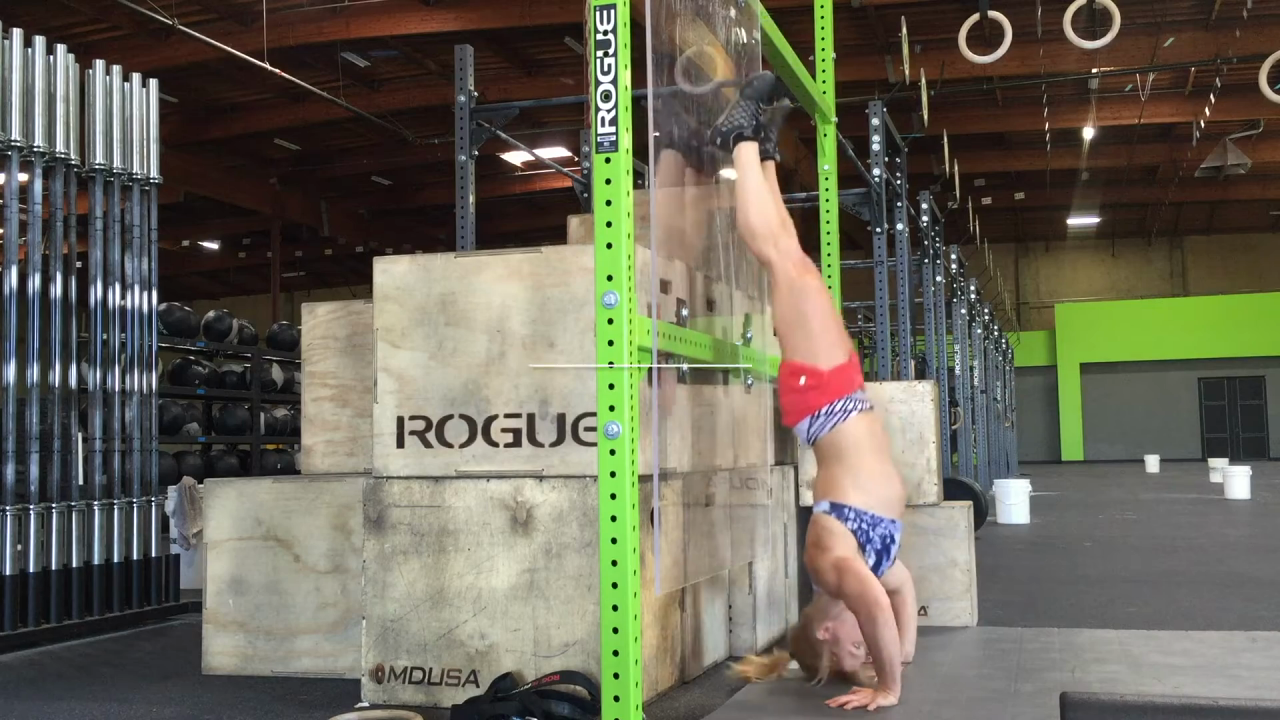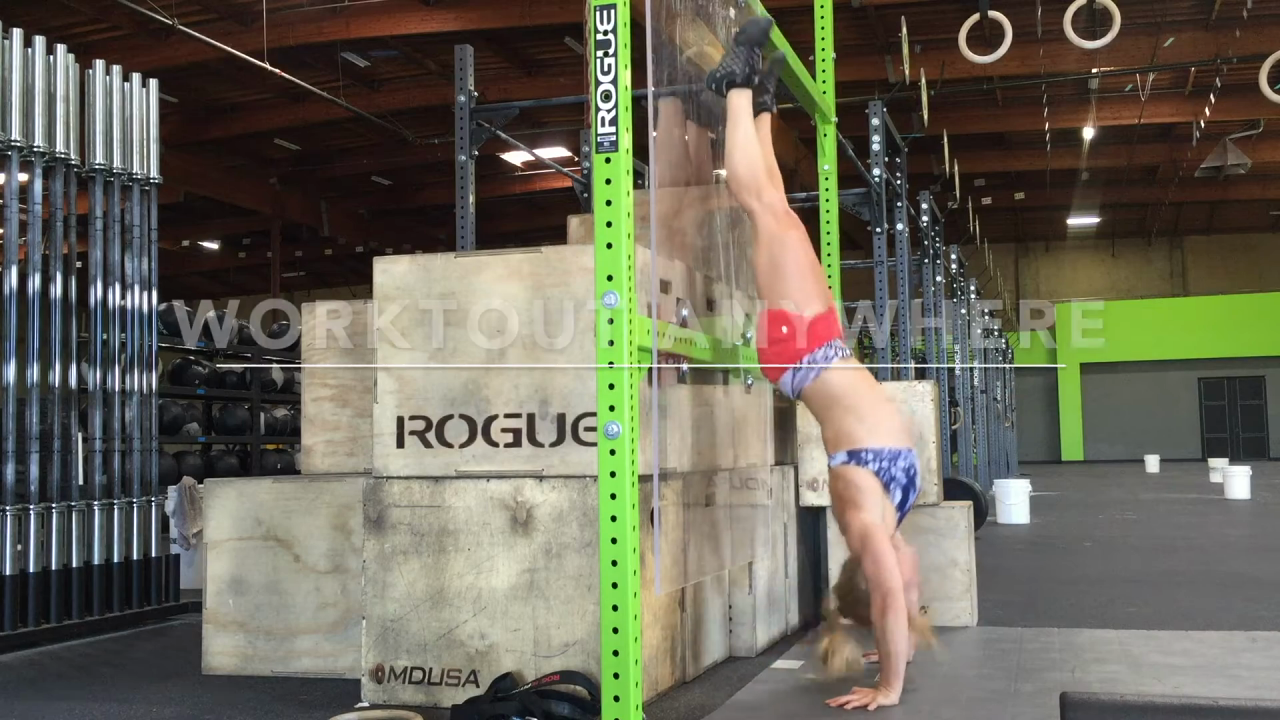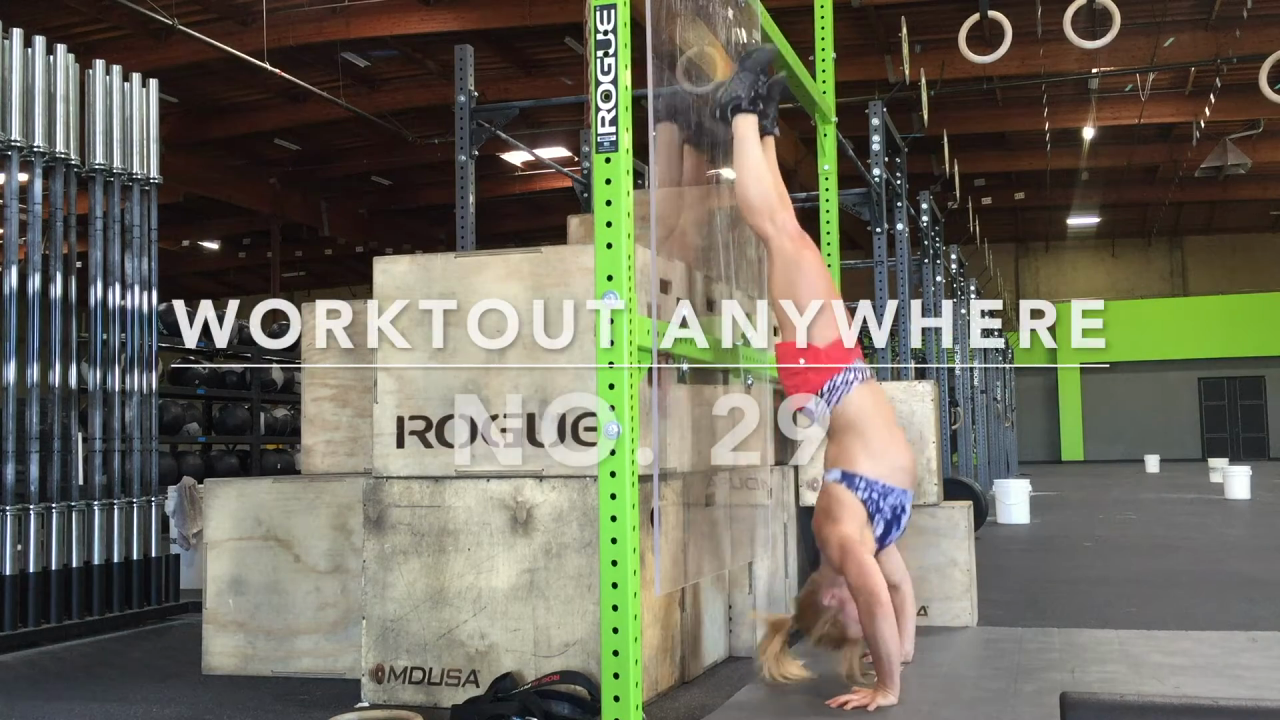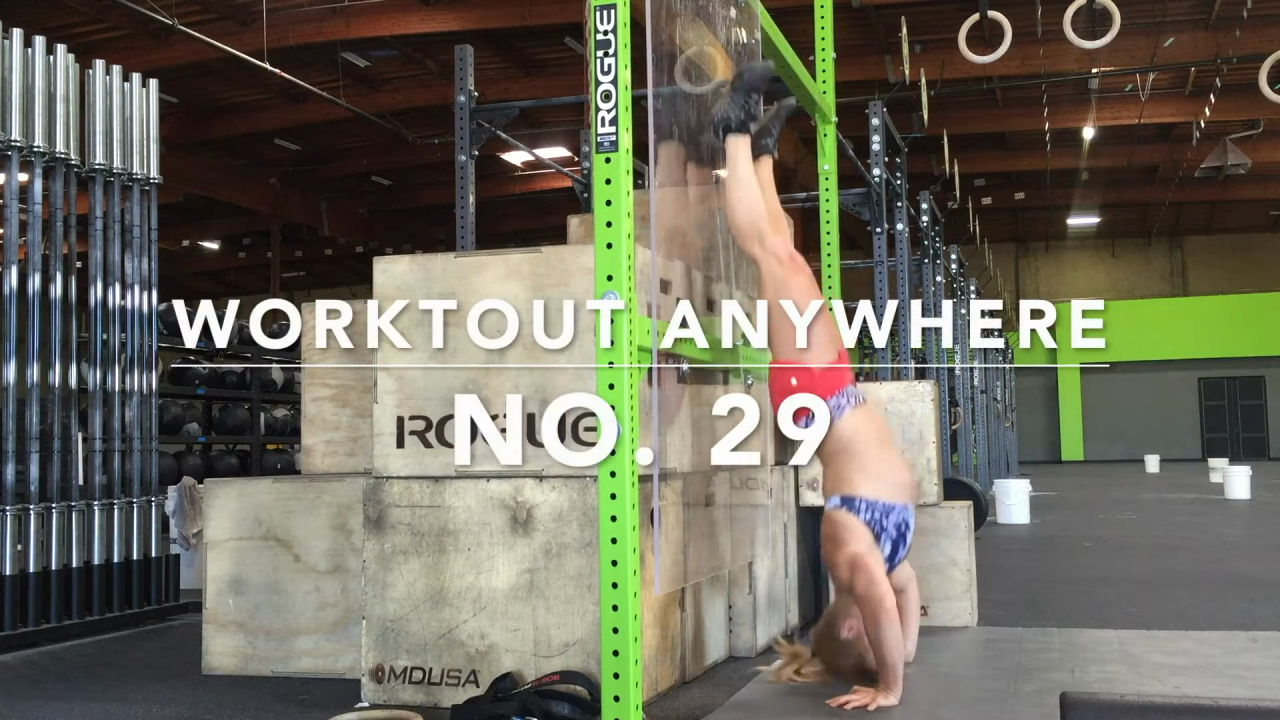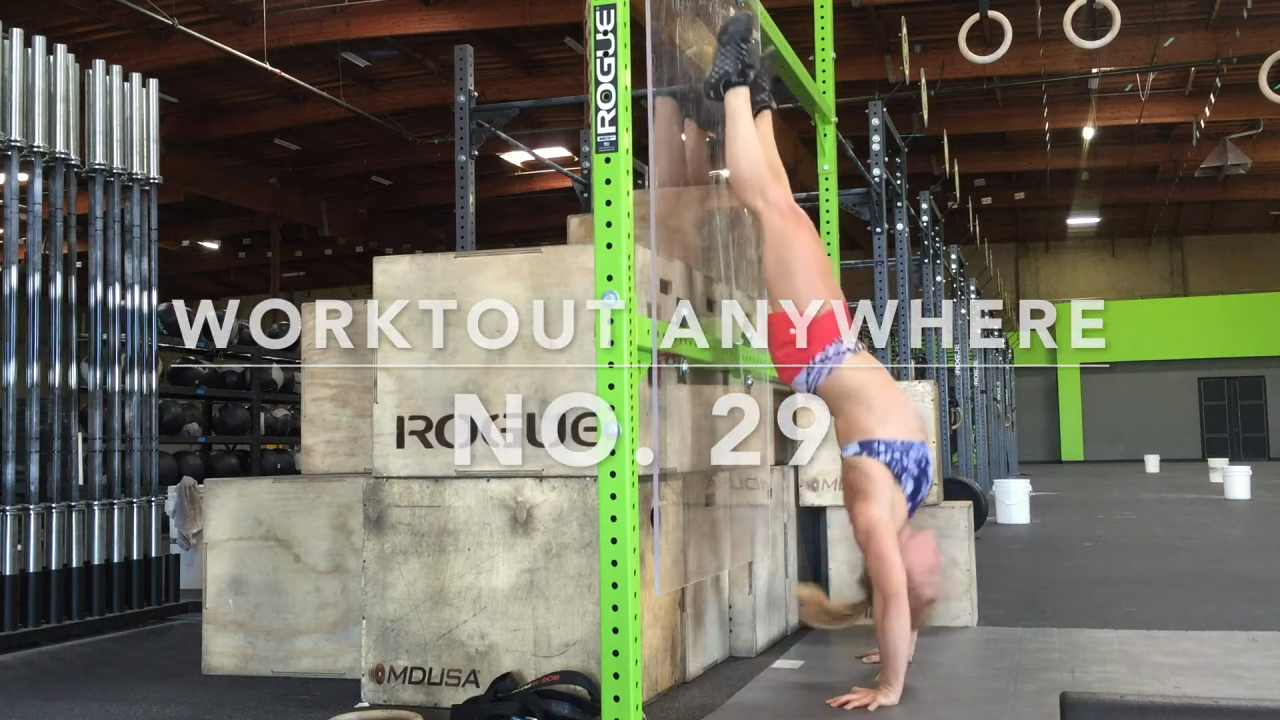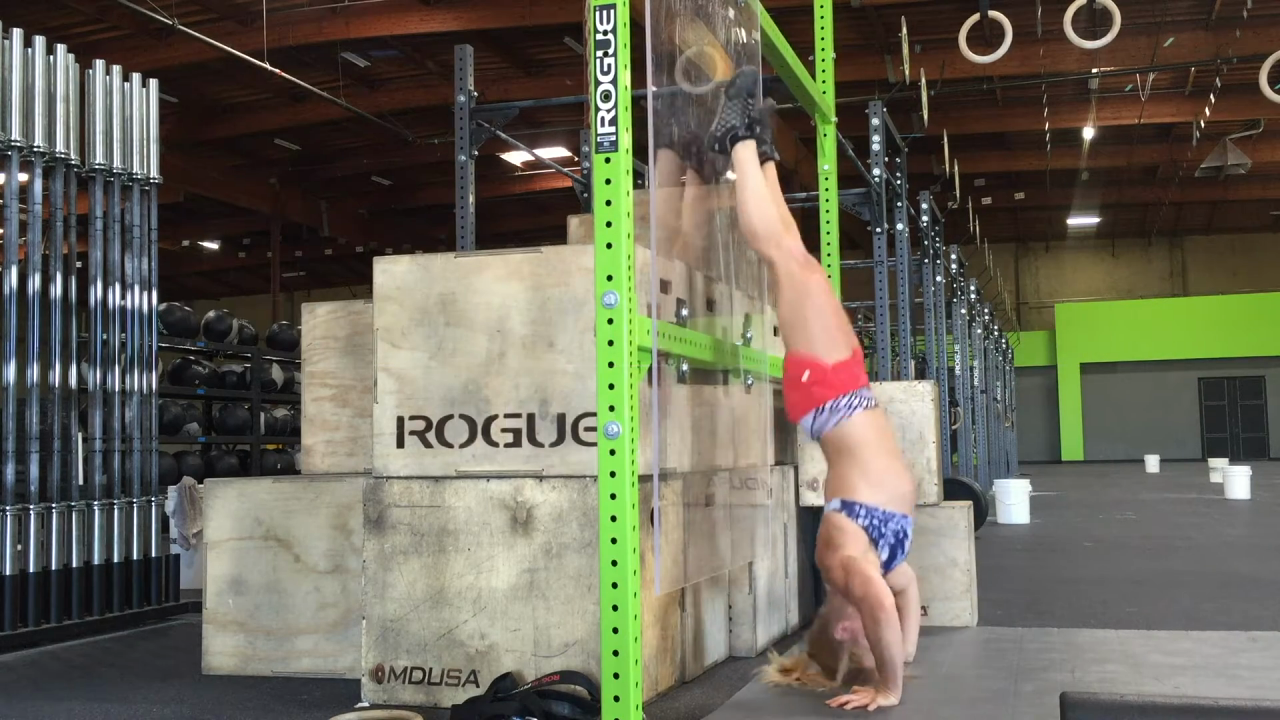
dt=0.5s
person 1, frame 1
right shoulder: (834, 556)
left wrist: (897, 664)
left hip: (833, 392)
right hip: (825, 394)
left knee: (785, 256)
right knee: (782, 256)
left ankle: (759, 143)
right ankle: (747, 137)
person 1, frame 2
left shoulder: (872, 506)
right shoulder: (865, 508)
right wrist: (889, 688)
left hip: (810, 349)
right hip: (801, 350)
left knee: (773, 213)
right knee: (767, 210)
left ankle: (755, 95)
right ankle: (740, 83)
person 1, frame 3
left shoulder: (859, 524)
right shoulder: (846, 525)
left wrist: (896, 661)
right wrist: (887, 688)
left hip: (831, 367)
right hip: (821, 366)
left knee: (784, 231)
right knee: (780, 230)
left ankle: (758, 117)
right ankle: (745, 110)
person 1, frame 4
left shoulder: (861, 544)
right shoulder: (853, 545)
left wrist: (891, 680)
right wrist: (889, 688)
left hip: (823, 390)
right hip: (816, 391)
left knee: (778, 254)
right knee: (774, 252)
left ankle: (758, 141)
right ankle: (739, 128)
person 1, frame 5
left shoulder: (890, 502)
right shoulder: (876, 502)
right wrist: (889, 688)
left hip: (823, 343)
right hip: (813, 345)
left knee: (780, 208)
right knee: (773, 207)
left ankle: (754, 95)
right ankle: (738, 84)
person 1, frame 6
right shoulder: (846, 551)
left hip: (836, 392)
right hip: (830, 393)
left knee: (788, 255)
right knee: (784, 254)
right ankle: (742, 139)
